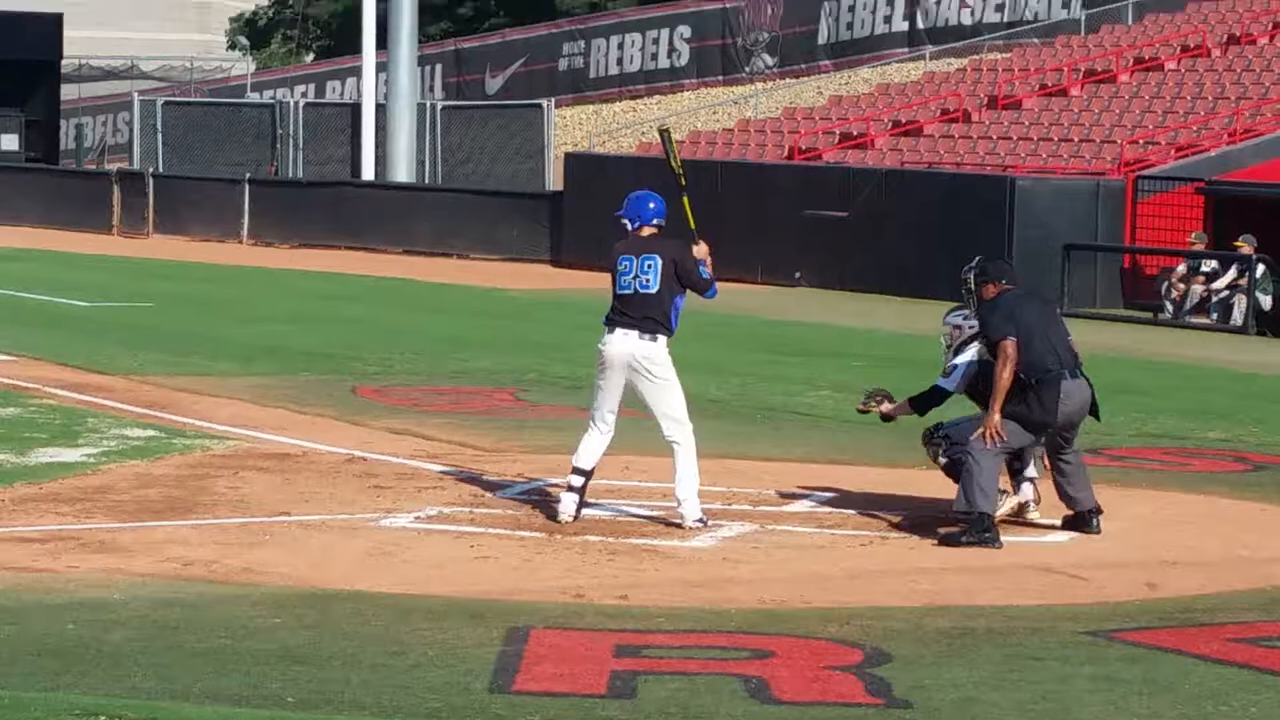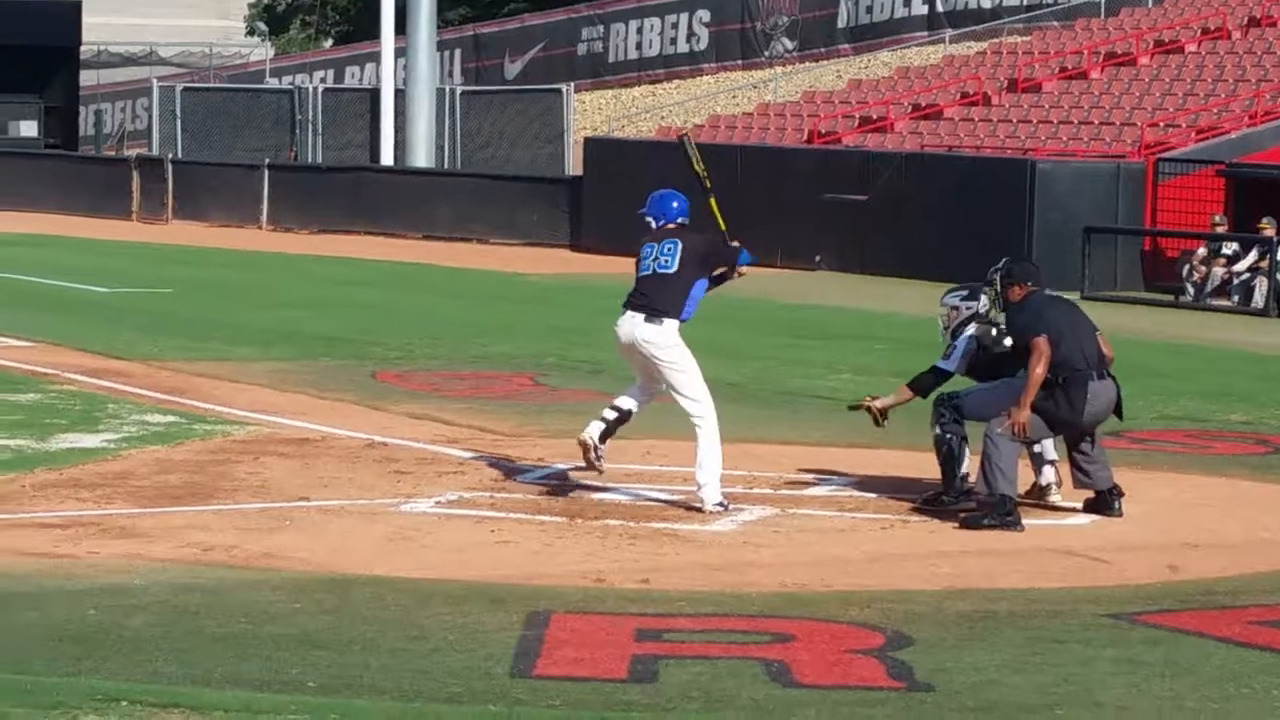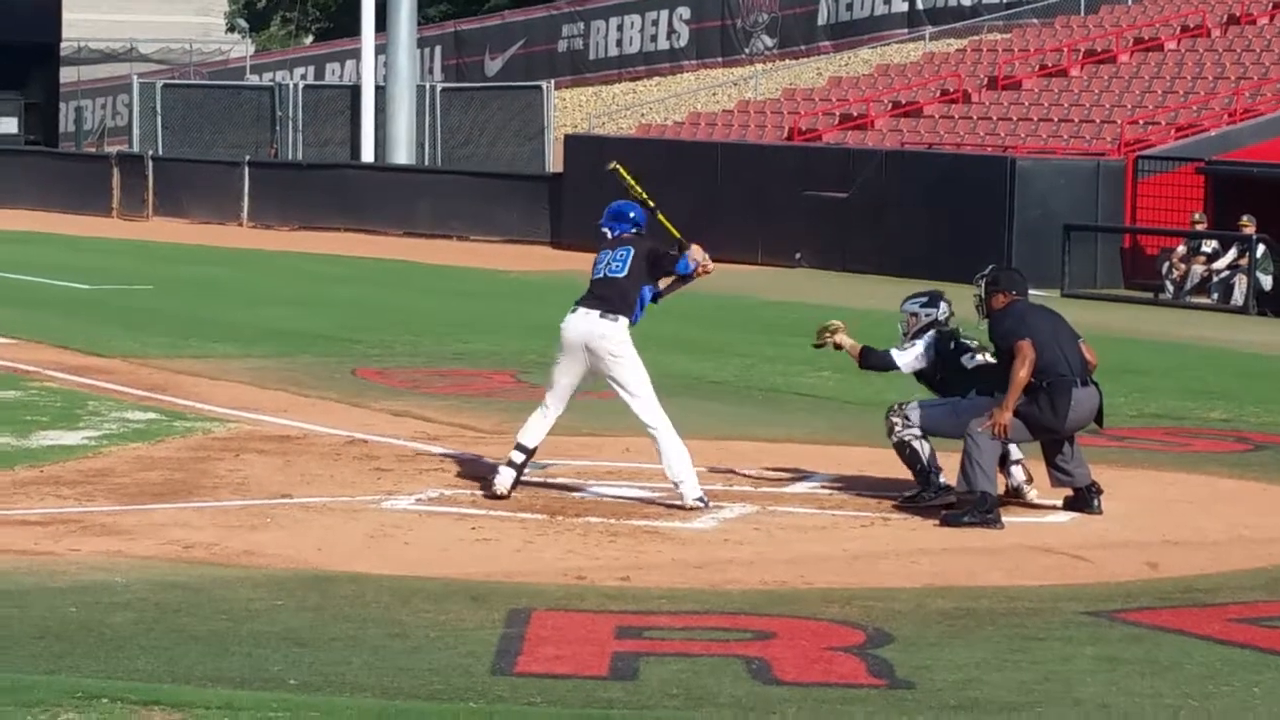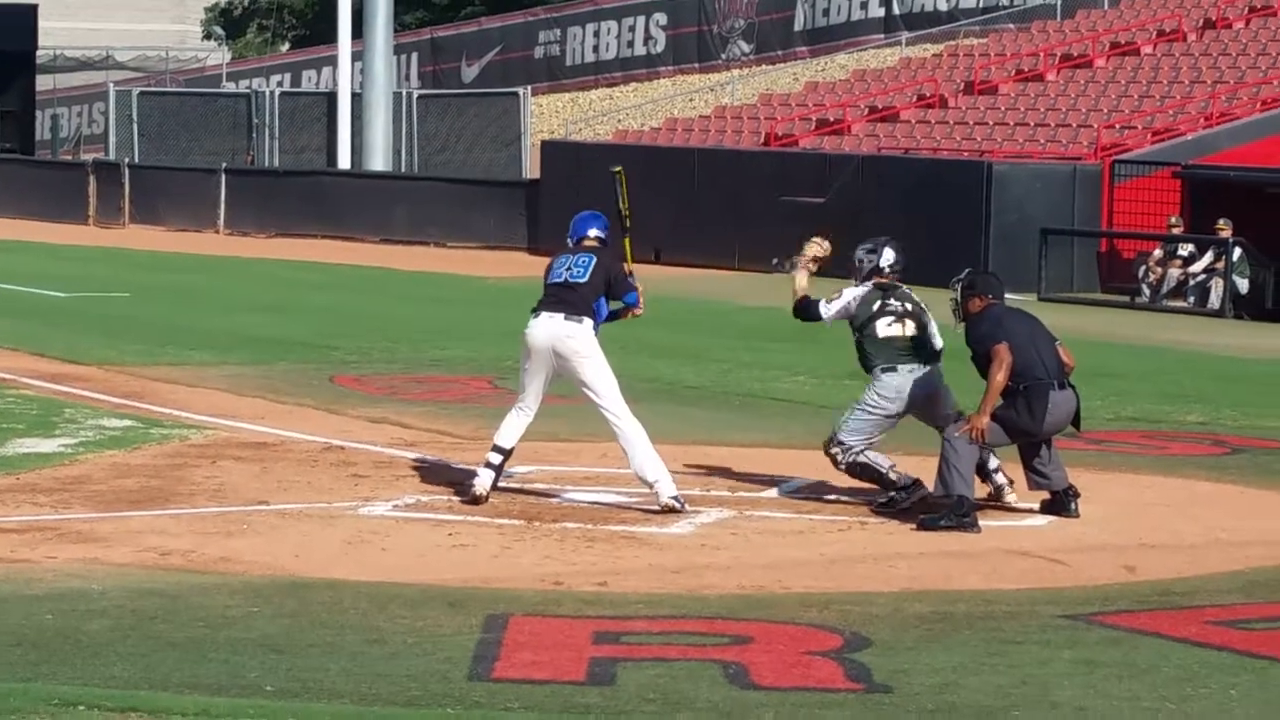
dt=0.3s
person 1, frame 1
left shoulder: (620, 251)
right shoulder: (676, 250)
right elbow: (709, 290)
right wrist: (701, 260)
left hip: (614, 343)
right hip: (650, 348)
left knee: (600, 426)
right knee: (679, 432)
left ankle: (570, 501)
right ankle: (690, 512)
person 1, frame 2
left shoulder: (647, 245)
right shoulder: (698, 242)
right elbow: (744, 258)
left wrist: (722, 275)
right wrist: (732, 259)
left hip: (627, 324)
right hip: (659, 332)
left knee: (648, 385)
right knee: (703, 413)
left ankle: (599, 428)
right ankle: (711, 495)
person 1, frame 3
left shoulder: (605, 251)
right shoulder: (647, 248)
right elbow: (680, 264)
left wrist: (692, 274)
right wrist: (695, 258)
left hip: (575, 323)
right hip: (609, 329)
left knee: (551, 405)
right knee: (651, 412)
left ankle: (504, 478)
right ankle: (690, 492)
person 1, frame 4
left shoulder: (558, 260)
right shoulder: (606, 259)
right elbow: (633, 299)
left wrist: (619, 314)
right wrist: (628, 308)
left hip: (539, 328)
right hip: (574, 334)
left knee: (524, 408)
right knee: (619, 413)
left ankle: (483, 480)
right ankle: (665, 491)
person 2, frame 1
left shoulder: (995, 308)
right shoulder: (1039, 302)
left elbow: (1008, 356)
right elbow: (1067, 350)
left wrist: (994, 412)
left hip: (1049, 395)
right hip: (1080, 390)
left knee: (982, 446)
right knee: (1062, 448)
left ankle: (982, 526)
right ankle: (1086, 513)
person 2, frame 2
left shoulder: (1022, 309)
right shoulder: (1066, 305)
left elbow: (1042, 352)
right elbow: (1107, 353)
left wrist: (1023, 406)
left hip: (1077, 396)
right hip: (1107, 393)
left knee: (1001, 431)
right knee: (1079, 431)
left ankle: (1004, 509)
right ankle: (1108, 495)
person 2, frame 3
left shoulder: (1004, 317)
right shoulder: (1048, 314)
left elbow: (1026, 356)
right elbow: (1090, 360)
left wrist: (1006, 408)
left hip: (1060, 403)
right hip: (1090, 400)
left knee: (980, 431)
right knee: (1054, 429)
left ankle: (984, 507)
right ankle: (1087, 493)
person 2, frame 4
left shoulder: (981, 320)
right shoulder: (1024, 317)
left elbow: (1004, 359)
right elbow: (1068, 361)
left wrist: (983, 413)
left hip: (1038, 406)
right hip: (1067, 403)
left knee: (959, 435)
right knee: (1031, 434)
left ankle: (961, 511)
right ankle: (1064, 497)
person 3, frame 1
left shoulder: (968, 357)
left elbow: (933, 398)
left wrist: (891, 409)
left knee: (934, 439)
left ankle: (997, 497)
right ankle: (1027, 500)
person 3, frame 2
left shoulder: (970, 336)
right shoulder: (994, 332)
left elbow: (933, 379)
left wrist: (887, 402)
left hip: (1023, 387)
left knee: (946, 407)
left ankle: (956, 491)
right ankle: (1048, 482)
person 3, frame 3
left shoulder: (929, 342)
right shoulder: (960, 341)
left elbow: (881, 361)
left wrist: (843, 341)
left hip: (977, 408)
left knee: (899, 417)
left ankle: (934, 488)
right ankle: (1020, 482)
person 3, frame 4
left shoulder: (858, 294)
right shoulder: (914, 301)
left elbow: (804, 311)
right elbow: (936, 350)
left wrist: (800, 274)
left hip: (888, 384)
right hip: (927, 378)
left knee: (839, 448)
left ankle: (906, 490)
right ankle: (1001, 486)
